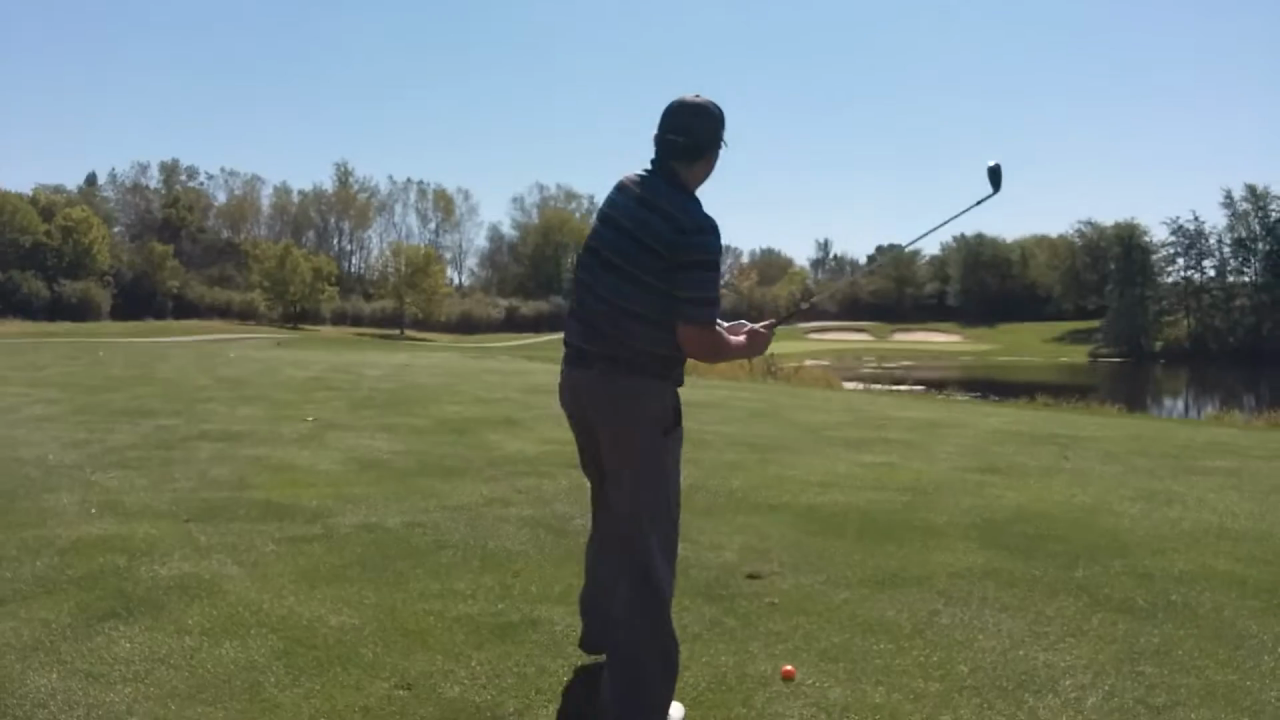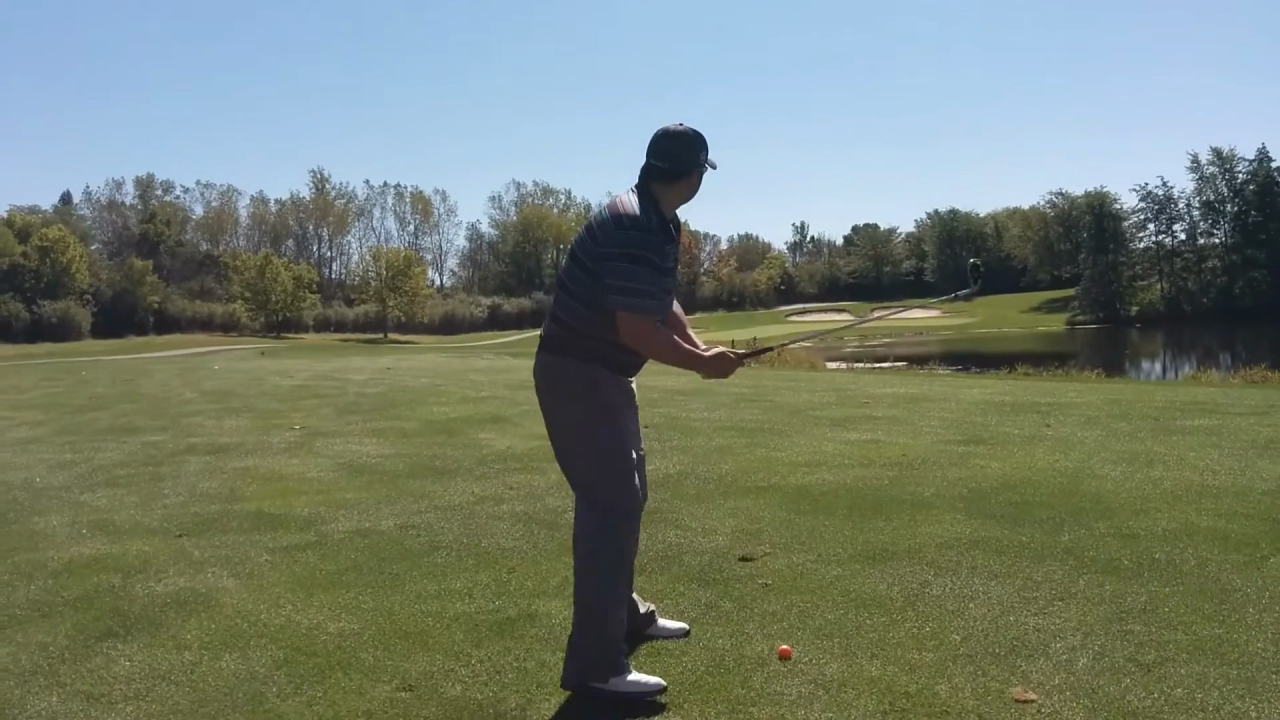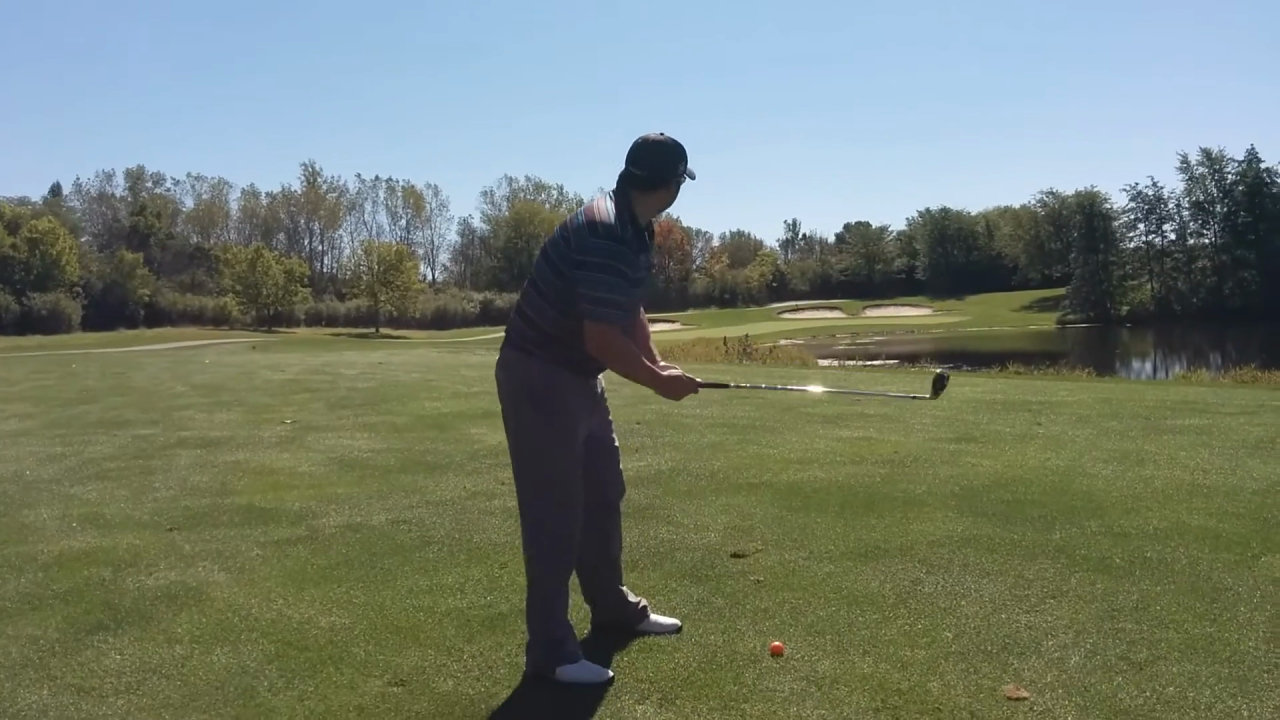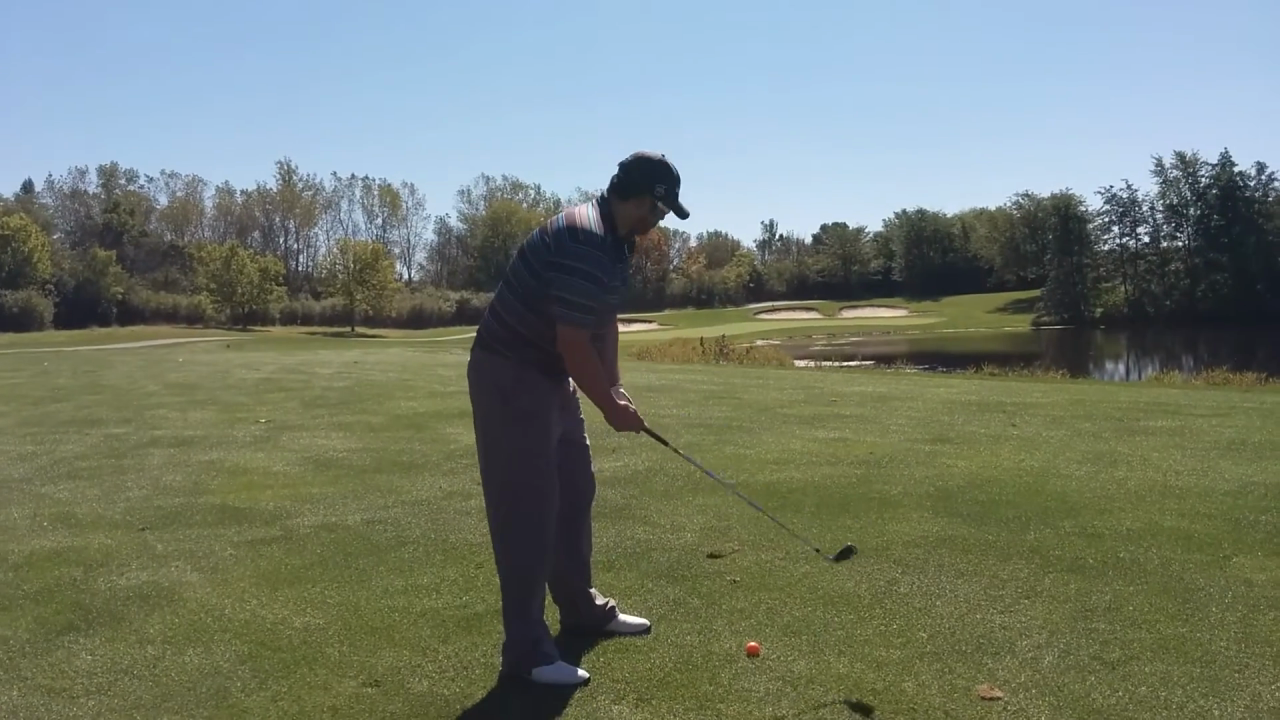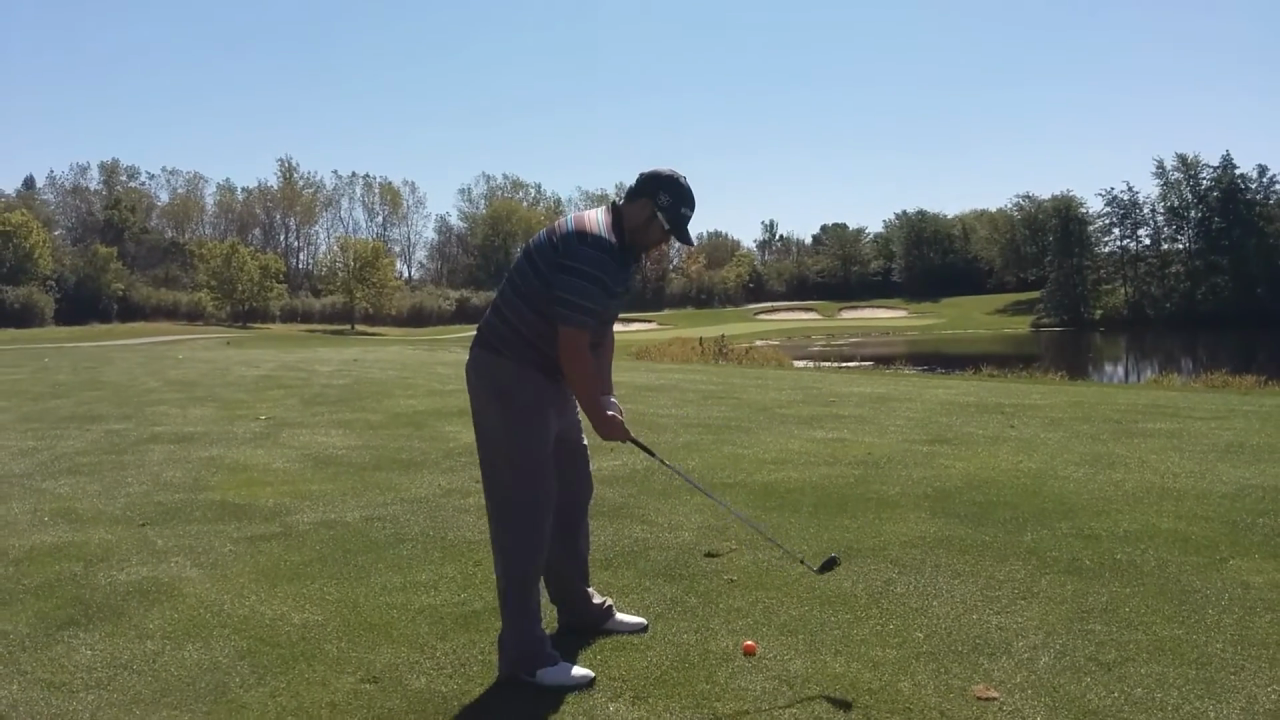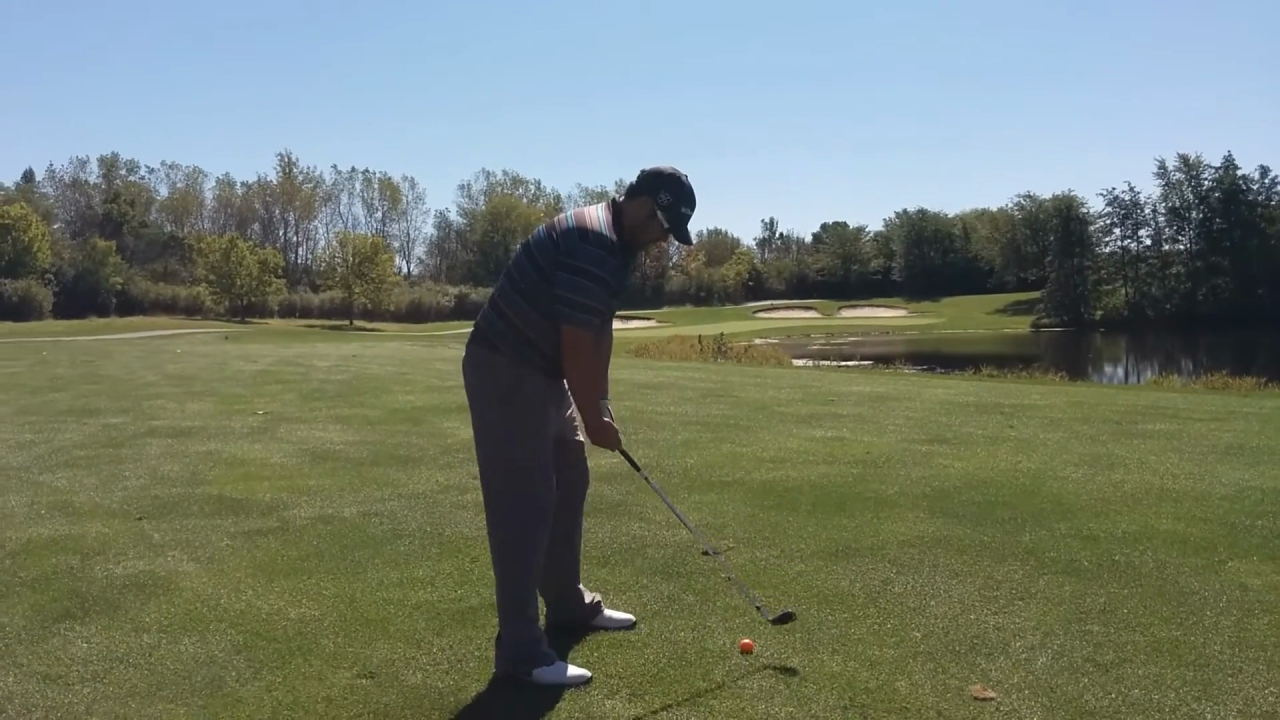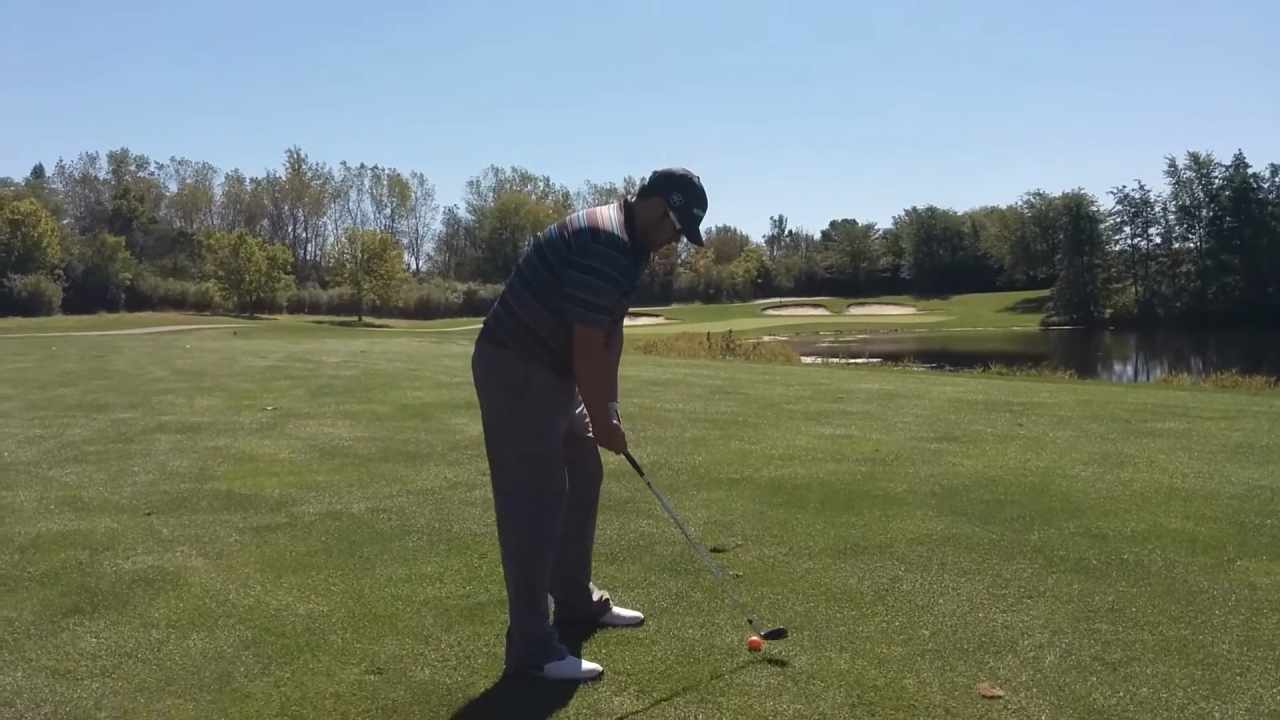
dt=0.4s
person 1, frame 1
left shoulder: (625, 191)
right shoulder: (694, 226)
right elbow: (694, 341)
left wrist: (722, 326)
right wrist: (743, 344)
left hip: (584, 377)
right hip: (635, 391)
left knee: (616, 514)
right knee: (645, 543)
left ankle: (603, 628)
person 1, frame 2
left shoulder: (660, 224)
right shoulder: (632, 226)
left elbow: (661, 305)
right elbow: (635, 328)
left wrist: (698, 348)
right wrist: (700, 362)
left hip: (608, 375)
right hip: (576, 376)
left knee: (626, 496)
right knee: (609, 503)
left ankle: (620, 610)
right ankle: (593, 658)
person 1, frame 3
left shoulder: (634, 231)
right shoulder: (606, 237)
left elbow: (630, 312)
right elbow: (602, 338)
left wrist: (656, 364)
right wrist: (658, 382)
left hip: (575, 375)
right hip: (538, 375)
left knee: (603, 490)
right knee: (555, 507)
left ankle: (612, 604)
right ankle: (549, 646)
person 1, frame 4
left shoulder: (613, 241)
right shoulder: (583, 241)
left elbow: (603, 322)
right elbow: (572, 342)
left wrist: (614, 388)
right wrist: (609, 406)
left hip: (548, 375)
right hip: (509, 374)
left knee: (574, 490)
right knee: (528, 505)
left ankle: (580, 605)
right ankle: (525, 646)
person 1, frame 5
left shoulder: (616, 246)
right shoulder: (592, 247)
left elbow: (600, 333)
right elbow: (574, 347)
left wrist: (607, 399)
right wrist: (598, 414)
left hip: (543, 373)
right hip: (508, 373)
left knee: (570, 489)
right knee: (525, 504)
left ankle: (578, 604)
right ankle: (522, 648)
person 1, frame 6
left shoulder: (615, 244)
right shoulder: (592, 243)
left elbow: (598, 333)
right elbow: (577, 346)
left wrist: (601, 404)
right wrist: (594, 420)
left hip: (540, 370)
right hip: (505, 370)
left knee: (567, 484)
right knee: (524, 502)
left ankle: (567, 602)
right ankle: (520, 648)
person 1, frame 7
left shoulder: (627, 244)
right shoulder: (604, 244)
left elbow: (609, 333)
right elbow: (588, 346)
left wrist: (609, 407)
right wrist: (602, 421)
left hip: (552, 368)
right hip: (515, 367)
left knee: (582, 479)
right knee: (535, 498)
left ankle: (576, 599)
right ankle: (530, 644)
